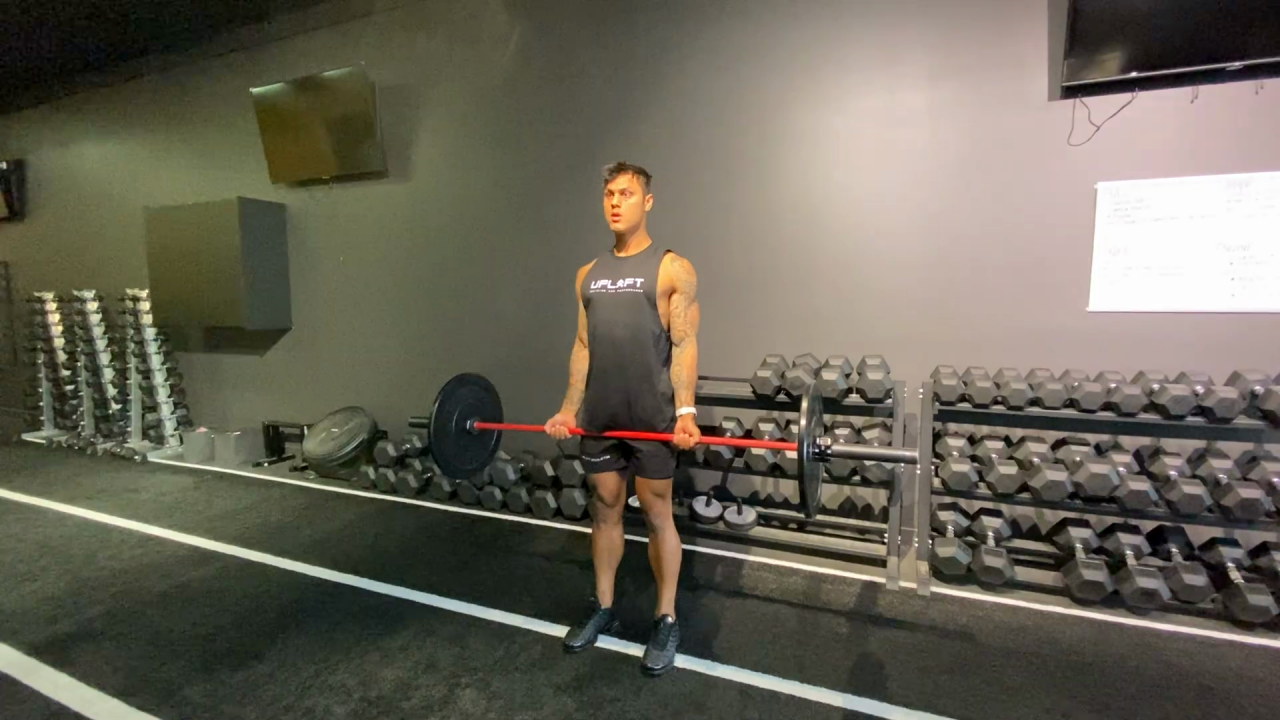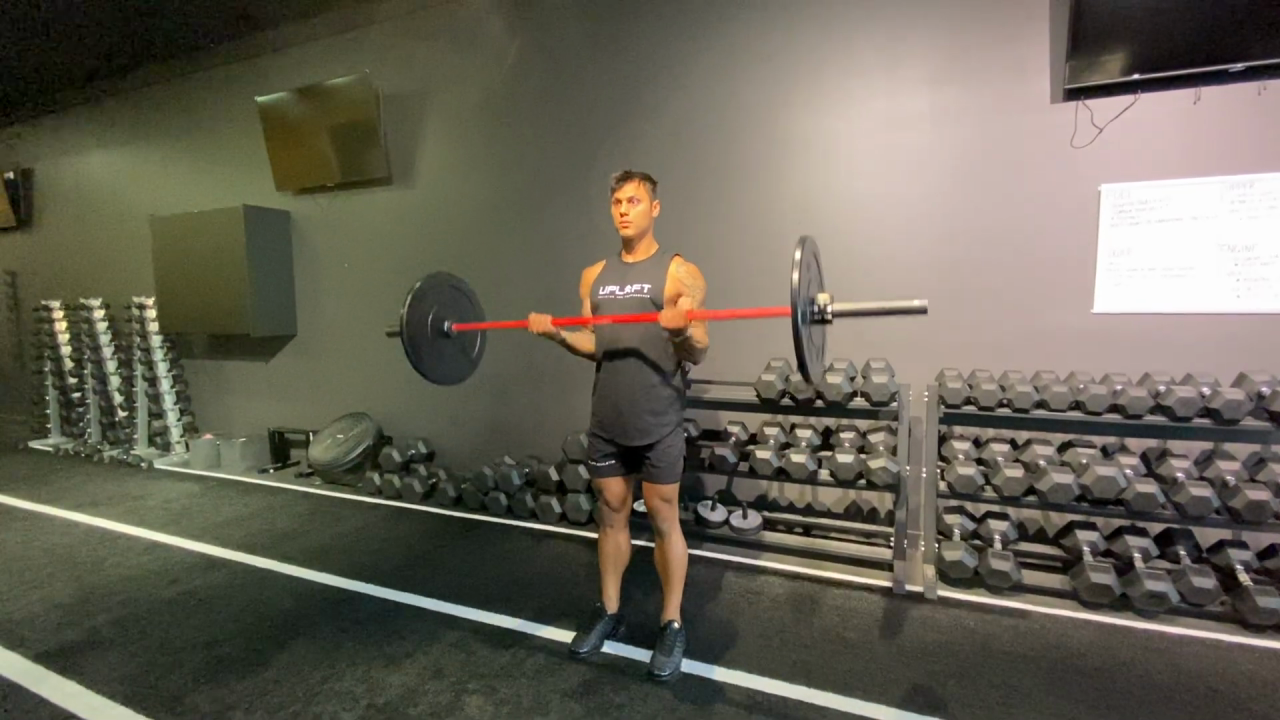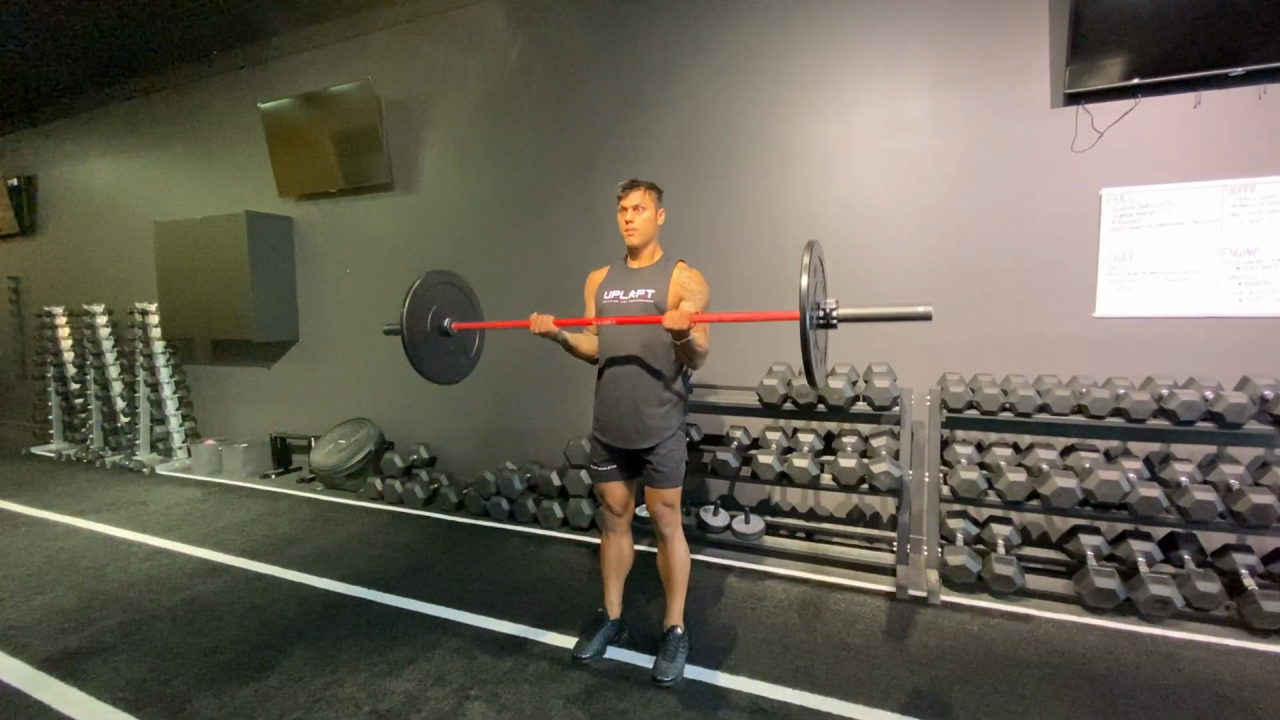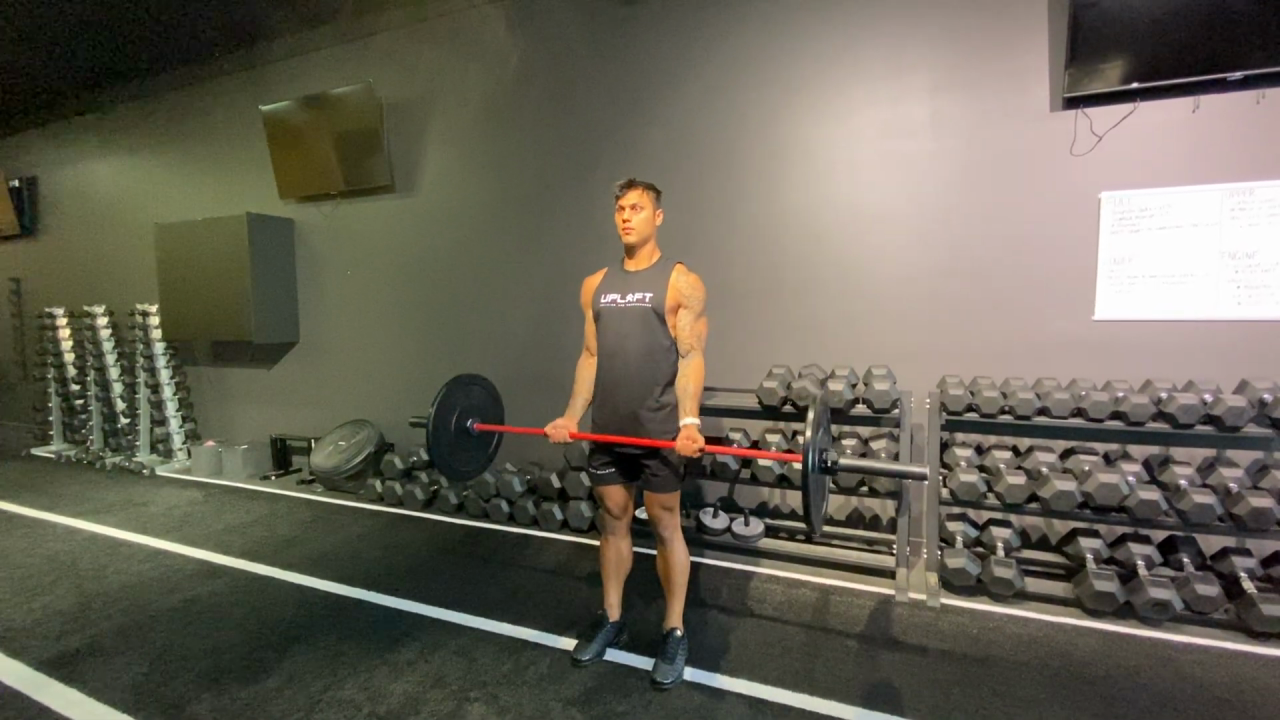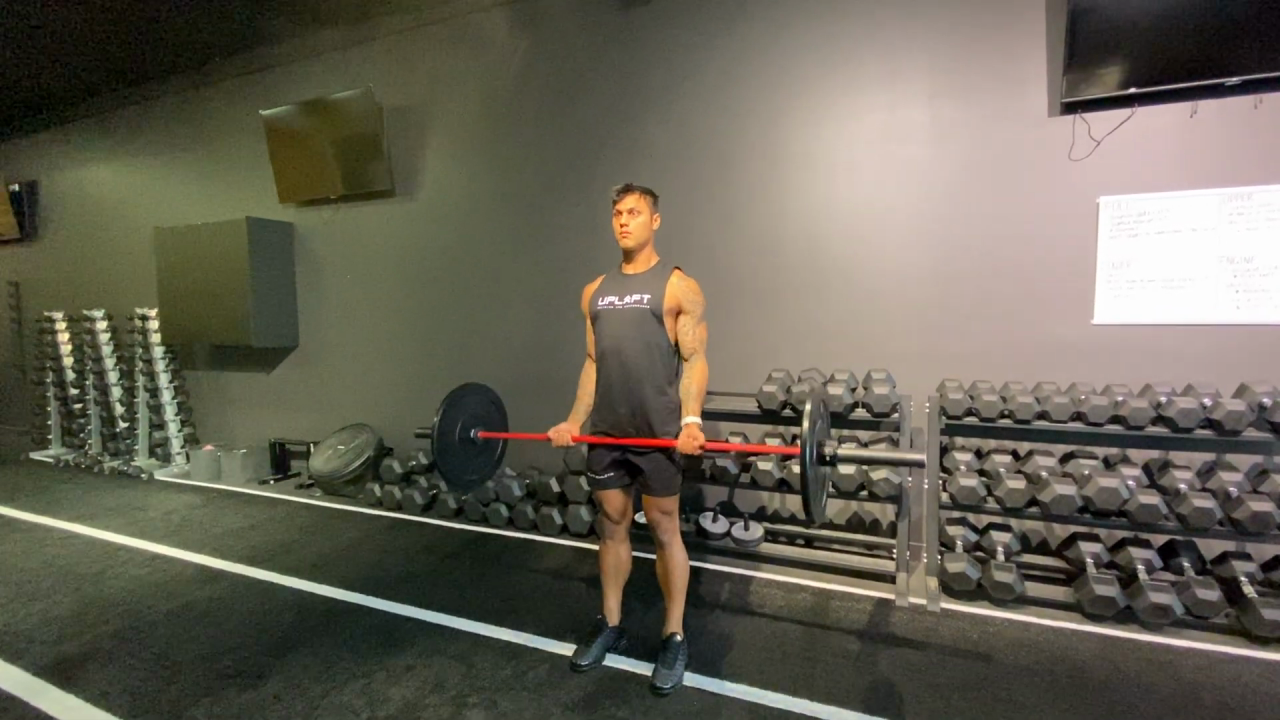
dt=1s
person 1, frame 1
left shoulder: (673, 269)
right shoulder: (589, 274)
left elbow: (684, 345)
right elbow: (583, 345)
left wrist: (685, 410)
right wrist: (569, 406)
left hip: (651, 416)
right hip: (599, 416)
left knee: (657, 514)
right knee: (604, 510)
left ankle: (666, 619)
right ankle: (603, 607)
person 1, frame 2
left shoulder: (680, 272)
right shoulder: (594, 275)
left elbow: (698, 348)
right elbow: (592, 342)
left wrist: (683, 329)
right wrist: (557, 333)
left hip: (659, 420)
right hip: (606, 419)
left knee: (663, 521)
right knee: (611, 515)
left ankle: (672, 624)
right ankle: (609, 611)
person 1, frame 3
left shoulder: (684, 278)
right shoulder: (599, 280)
left elbow: (697, 358)
right elbow: (595, 348)
left wrist: (684, 333)
right wrist: (559, 333)
left hip: (660, 425)
right hip: (609, 424)
left knee: (666, 524)
right knee: (613, 519)
left ankle: (675, 630)
right ankle: (611, 616)
person 1, frame 4
left shoulder: (682, 282)
right shoulder: (595, 284)
left elbow: (691, 356)
right elbow: (591, 356)
left wrist: (689, 421)
right wrist: (571, 416)
left hip: (659, 430)
right hip: (607, 429)
left knee: (665, 527)
right knee: (612, 522)
left ankle: (674, 632)
right ankle: (611, 619)
person 1, frame 5
left shoulder: (679, 287)
right shoulder: (595, 290)
left elbow: (694, 360)
right elbow: (593, 362)
left wrist: (691, 421)
right wrist: (574, 420)
left hip: (658, 433)
right hip: (605, 433)
left knee: (664, 531)
right knee: (612, 526)
left ankle: (674, 637)
right ankle: (610, 624)
